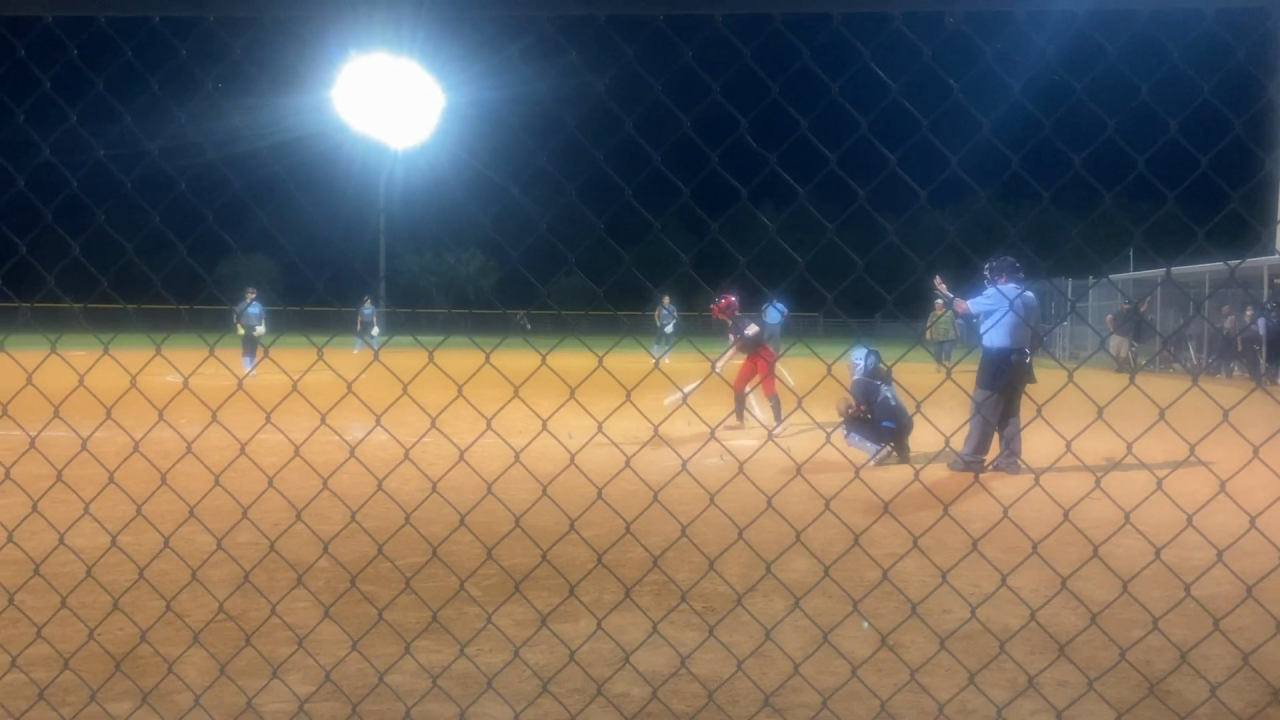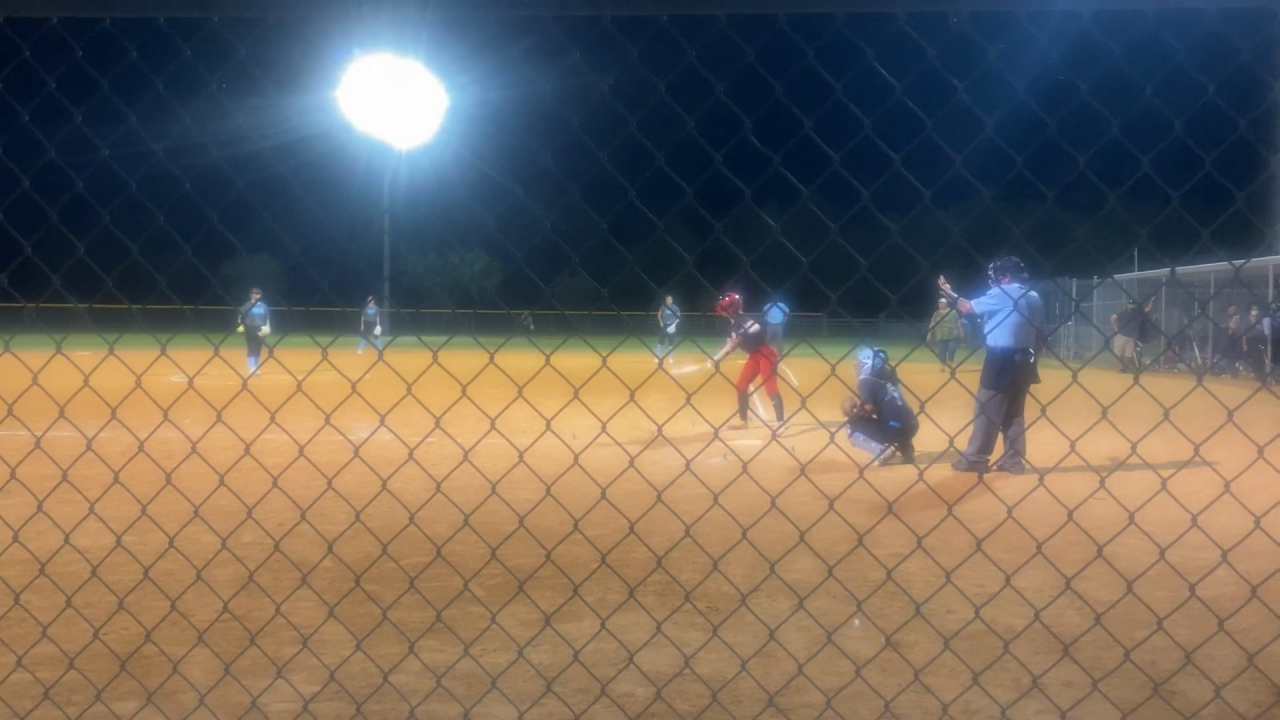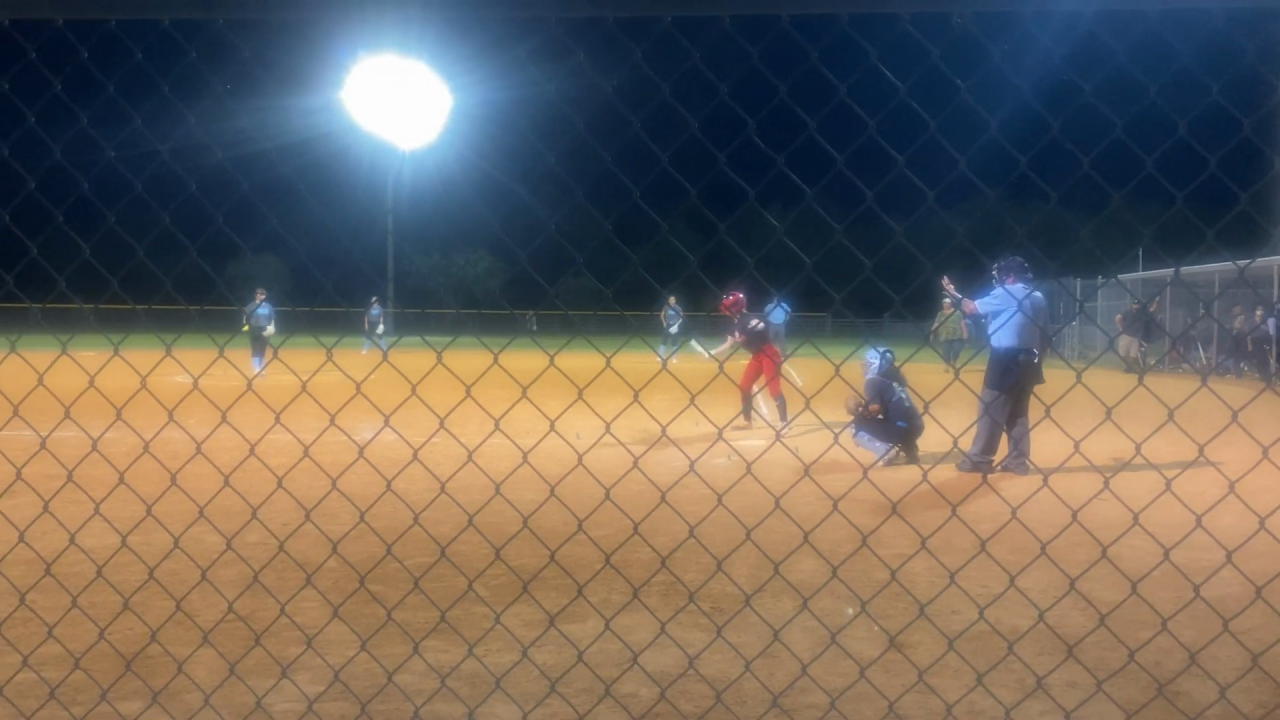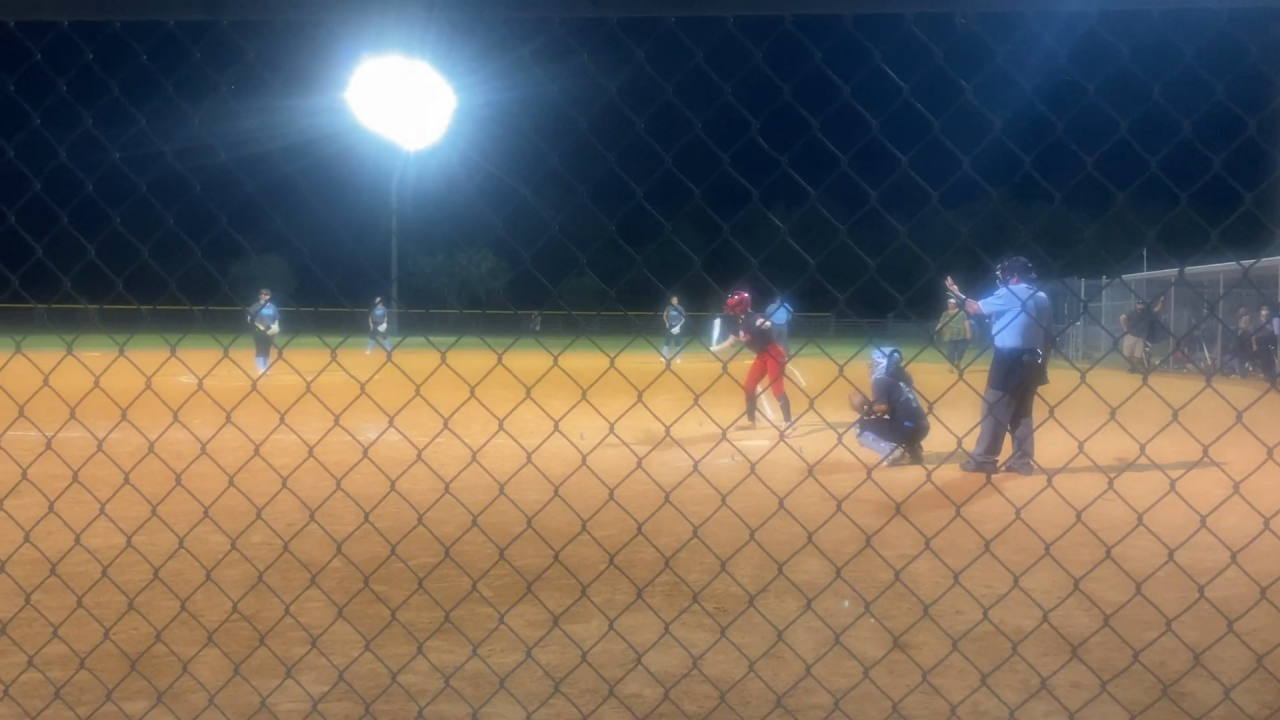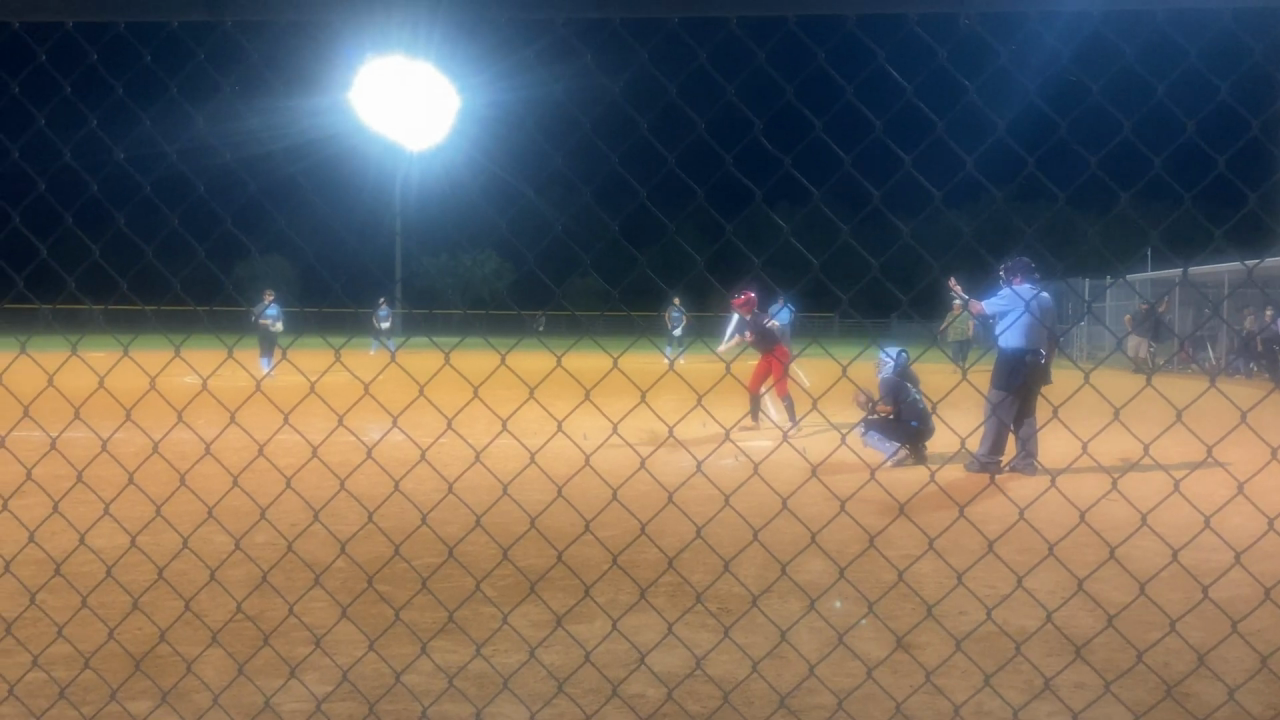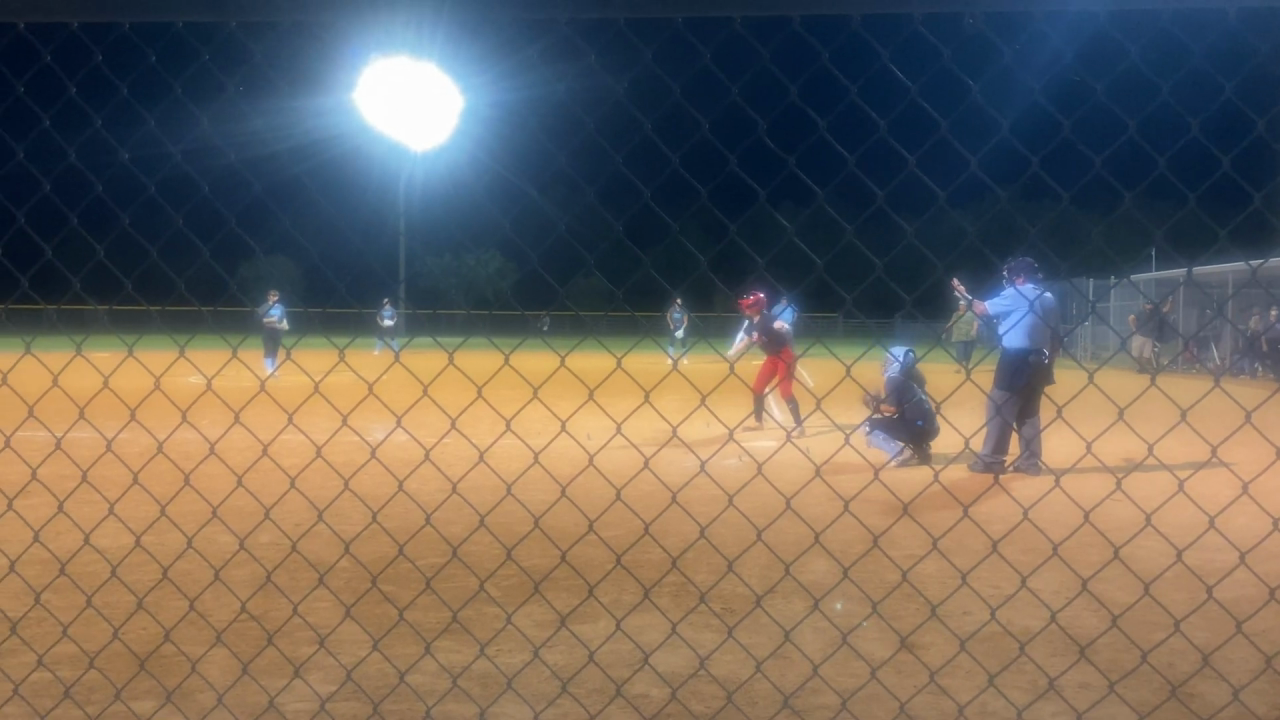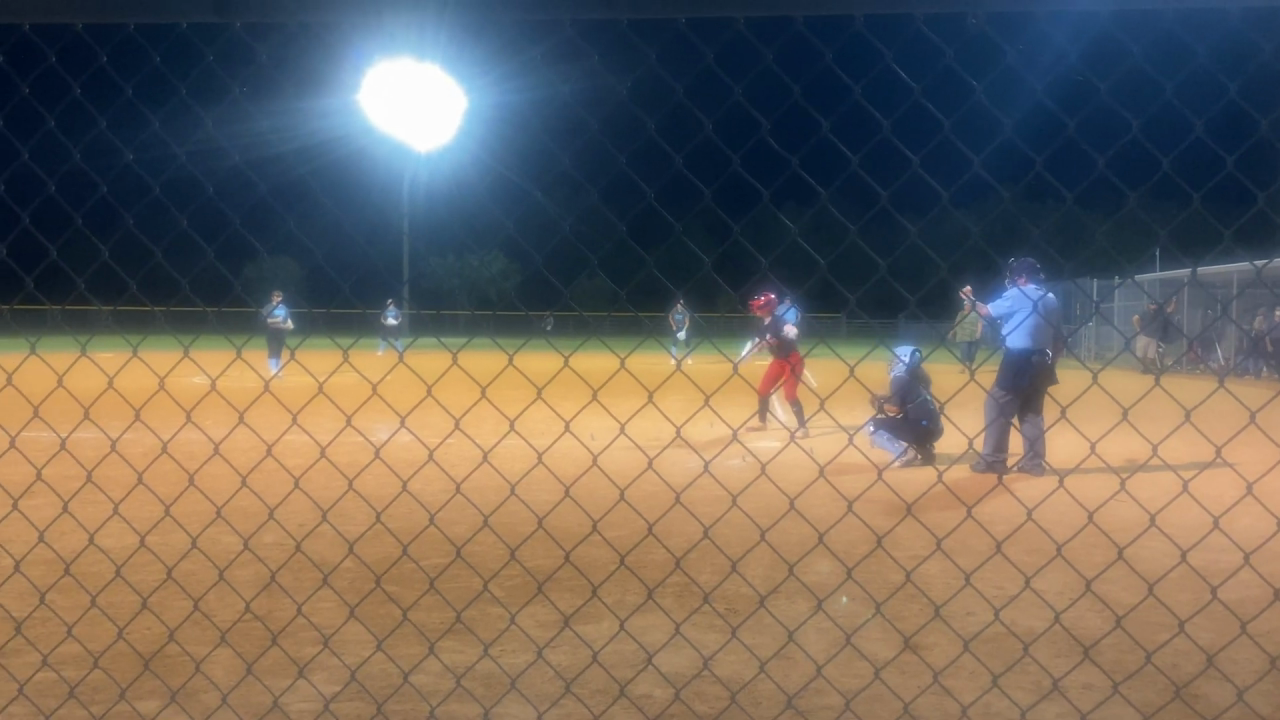
dt=0.1s
person 1, frame 1
left shoulder: (998, 293)
right shoulder: (1031, 298)
left elbow: (963, 308)
right elbow: (1036, 336)
left wrist: (946, 293)
right wrist: (1027, 360)
left hip: (997, 360)
right hip: (1020, 361)
left knee: (983, 410)
right knee: (1010, 412)
left ankle: (971, 458)
right ankle: (1009, 459)
person 1, frame 2
left shoulder: (1002, 293)
right shoulder: (1035, 298)
left elbow: (967, 308)
right elbow: (1040, 336)
left wrist: (950, 293)
right wrist: (1032, 361)
left hip: (1001, 360)
right hip: (1024, 361)
left knee: (987, 410)
right knee: (1014, 412)
left ankle: (975, 458)
right ankle: (1014, 460)
person 1, frame 3
left shoulder: (1005, 293)
right shoulder: (1039, 298)
left elbow: (971, 308)
right elbow: (1045, 336)
left wrist: (953, 293)
right wrist: (1037, 362)
left hip: (1006, 360)
right hip: (1028, 361)
left knee: (991, 409)
right knee: (1018, 412)
left ankle: (980, 459)
right ankle: (1018, 460)
person 1, frame 4
left shoulder: (1009, 293)
right shoulder: (1043, 299)
left elbow: (975, 309)
right elbow: (1049, 337)
left wrist: (957, 294)
right wrist: (1042, 363)
left hip: (1009, 360)
right hip: (1032, 361)
left knee: (995, 410)
right knee: (1022, 412)
left ankle: (984, 459)
right ankle: (1022, 460)
person 1, frame 5
left shoulder: (1012, 294)
right shoulder: (1046, 299)
left elbow: (978, 309)
right elbow: (1052, 337)
left wrist: (960, 294)
right wrist: (1046, 363)
left hip: (1012, 361)
right hip: (1036, 362)
left knee: (997, 409)
right knee: (1026, 412)
left ankle: (988, 460)
right ankle: (1026, 461)
person 1, frame 6
left shoulder: (1015, 294)
right shoulder: (1049, 299)
left elbow: (982, 309)
right elbow: (1056, 337)
left wrist: (964, 295)
right wrist: (1049, 363)
left hip: (1015, 361)
right hip: (1039, 362)
left knee: (999, 409)
right knee: (1029, 413)
left ankle: (991, 460)
right ankle: (1030, 461)
person 1, frame 7
left shoulder: (1017, 295)
right shoulder: (1051, 299)
left elbow: (987, 313)
right elbow: (1058, 338)
left wrist: (971, 299)
right wrist: (1051, 363)
left hip: (1018, 362)
right hip: (1041, 362)
left knee: (997, 408)
right knee: (1033, 413)
left ankle: (992, 459)
right ankle: (1034, 461)
